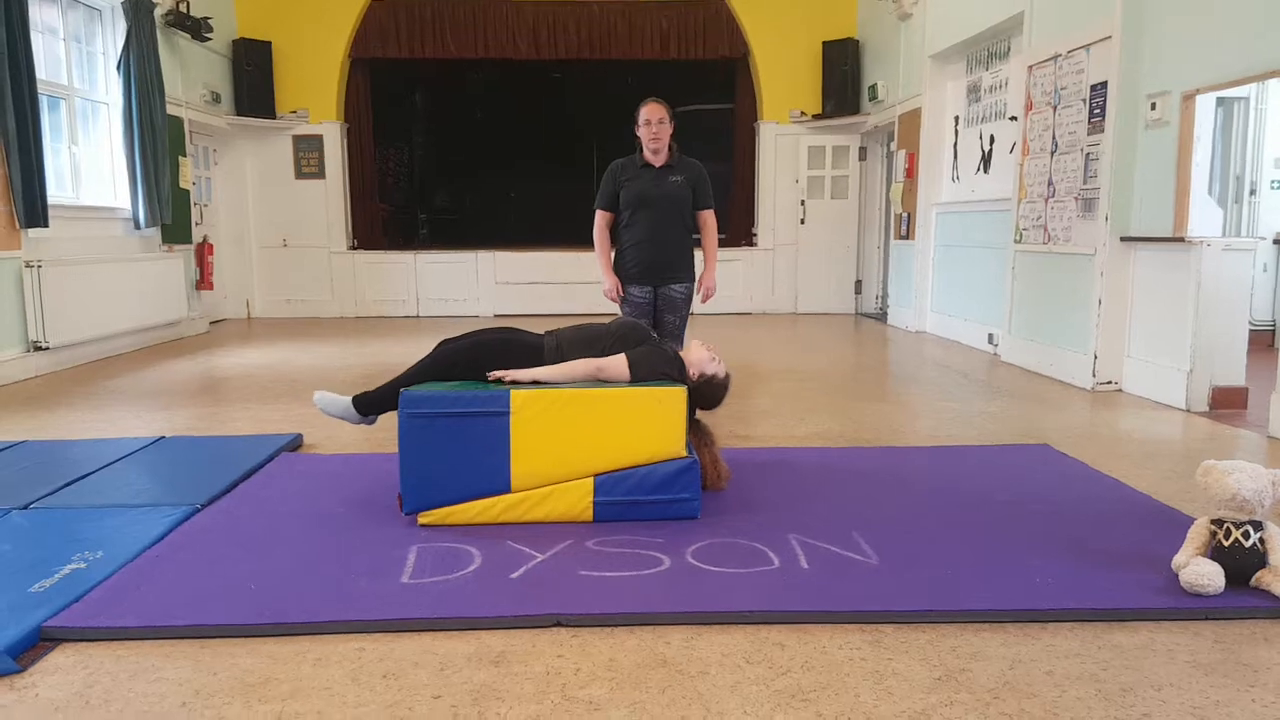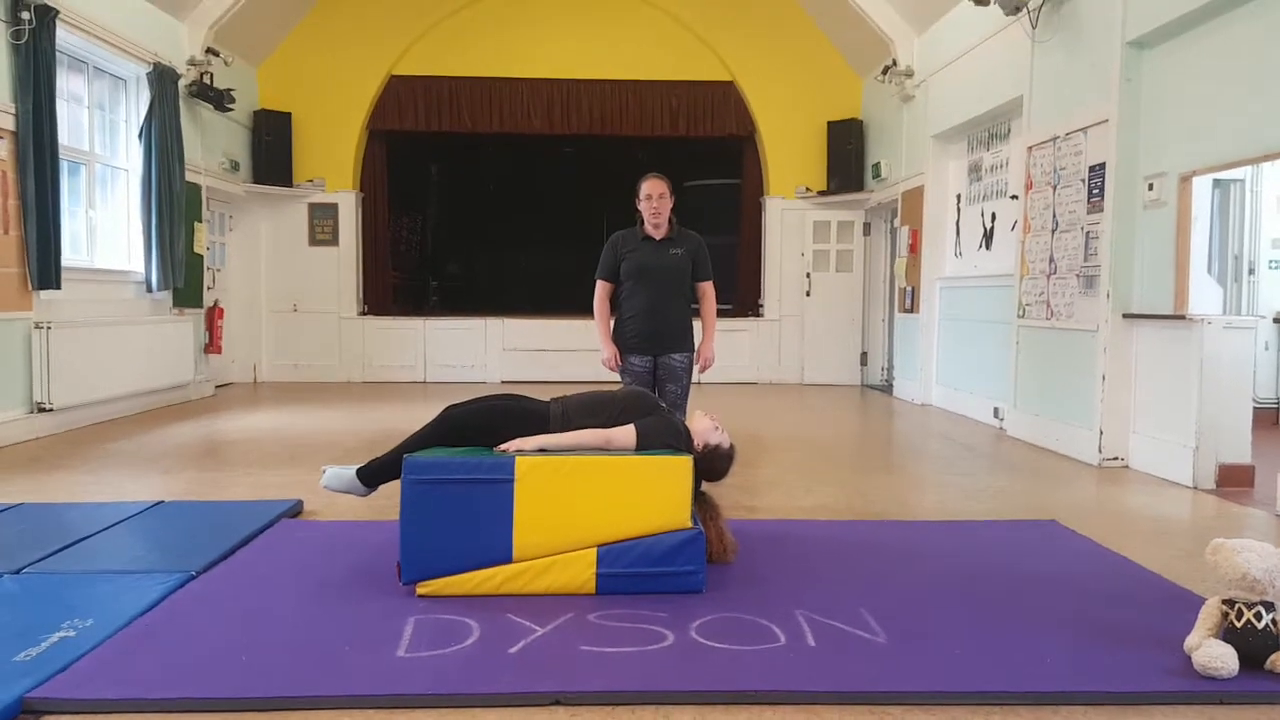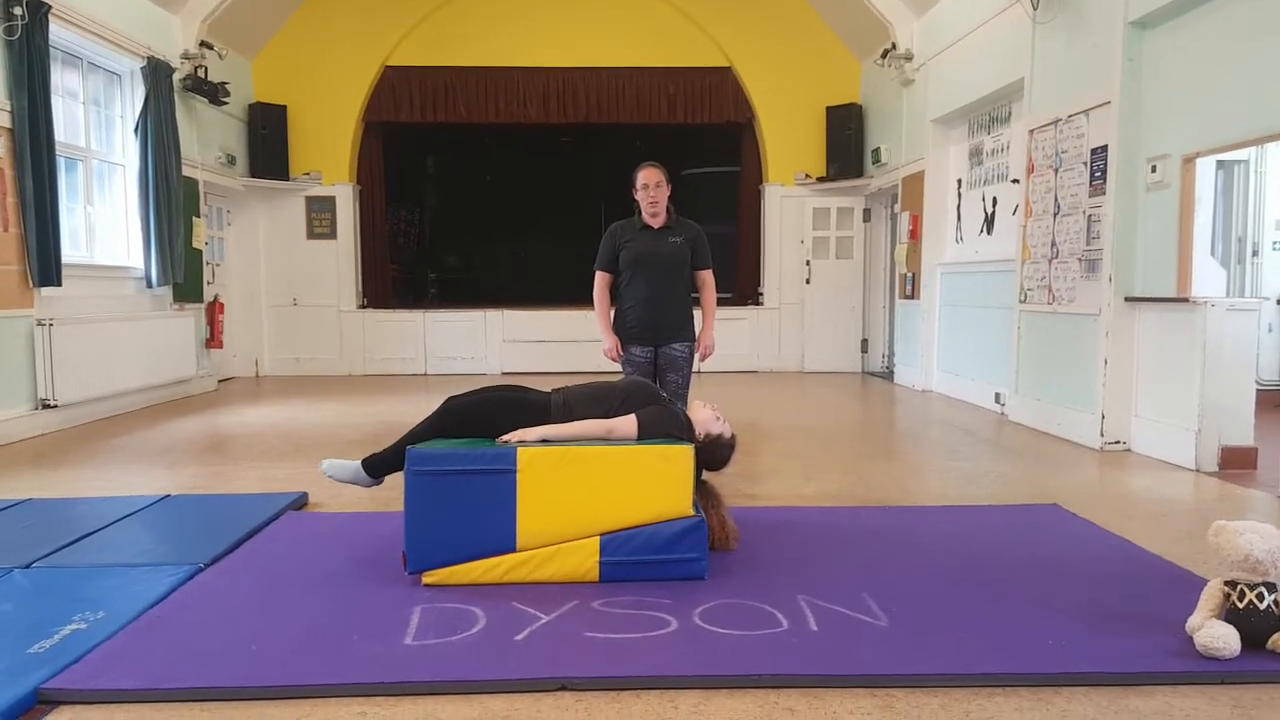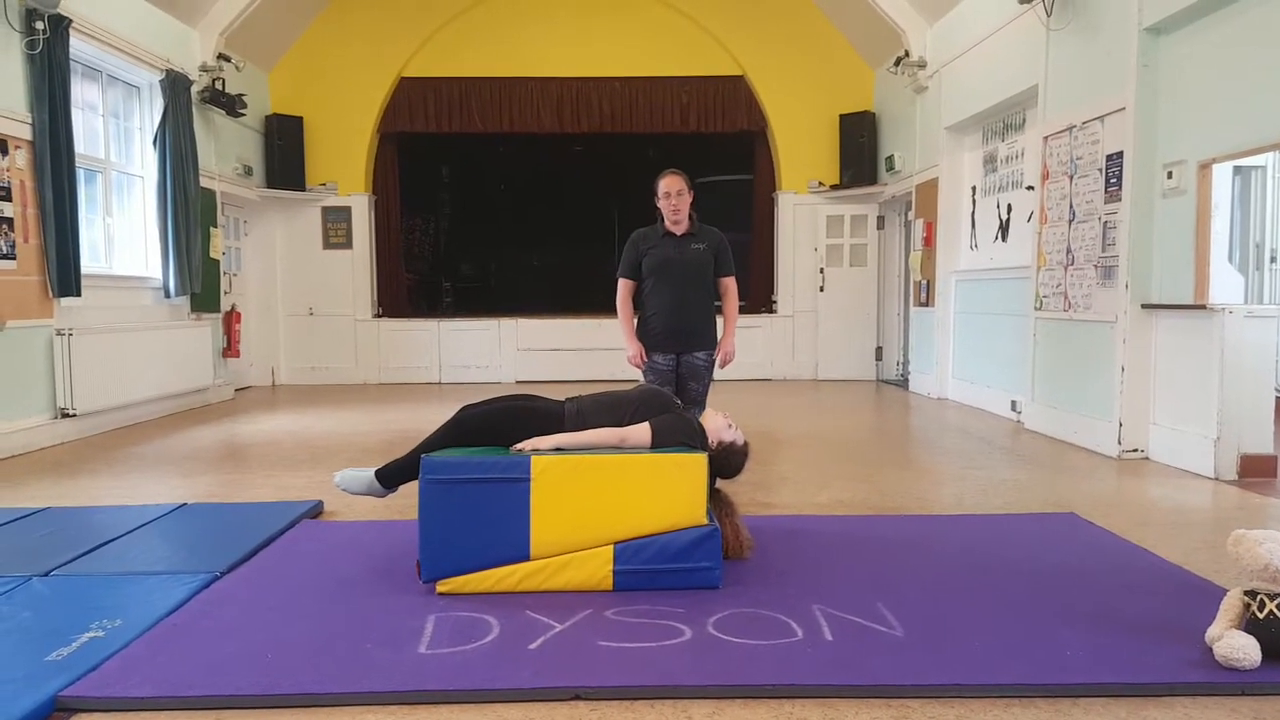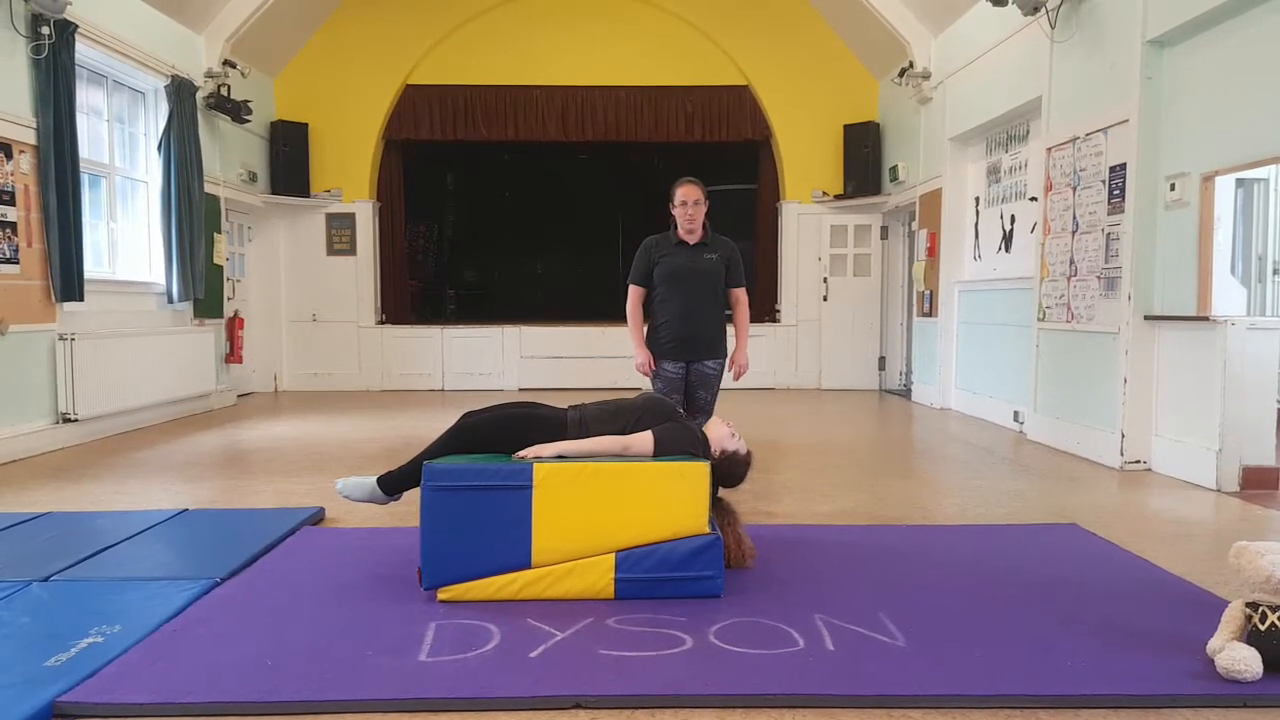
dt=1s
person 1, frame 1
left shoulder: (662, 365)
right shoulder: (663, 354)
left elbow: (598, 369)
left wrist: (530, 374)
left hip: (542, 361)
right hip: (544, 346)
left knee: (448, 361)
right knee: (449, 349)
left ankle: (364, 407)
right ankle: (370, 404)
person 1, frame 2
left shoulder: (670, 434)
right shoulder: (668, 421)
left elbow: (605, 439)
left wrist: (535, 442)
left hip: (547, 428)
right hip: (549, 412)
left knee: (452, 425)
right knee: (454, 415)
left ankle: (365, 478)
right ankle: (369, 473)
person 1, frame 3
left shoulder: (673, 424)
right shoulder: (669, 411)
left elbow: (607, 429)
left wrist: (539, 432)
left hip: (548, 418)
right hip: (549, 404)
left knee: (452, 417)
right knee: (455, 407)
left ankle: (372, 469)
right ankle: (377, 464)
person 1, frame 4
left shoulder: (688, 437)
right shoulder: (684, 427)
left elbow: (622, 438)
left wrist: (552, 441)
left hip: (565, 430)
right hip: (564, 415)
left knee: (469, 425)
right knee: (470, 417)
left ankle: (385, 480)
right ankle: (393, 478)
person 1, frame 5
left shoulder: (688, 441)
right shoulder: (687, 429)
left elbow: (624, 445)
left wrist: (554, 448)
left hip: (564, 433)
right hip: (566, 419)
left knee: (468, 433)
right knee: (470, 422)
left ankle: (387, 486)
right ankle: (391, 484)
person 2, frame 1
left shoulder: (692, 170)
right shoulder: (618, 171)
left elbow: (707, 222)
right elbow: (601, 224)
left wrist: (709, 270)
right wrist: (607, 272)
left hip: (677, 278)
right hip: (633, 278)
left knee: (671, 348)
person 2, frame 2
left shoulder: (692, 243)
right shoulder: (619, 243)
left elbow: (706, 294)
right elbow: (602, 294)
left wrist: (708, 341)
right wrist: (605, 342)
left hip: (677, 348)
right hip: (632, 348)
person 2, frame 3
left shoulder: (690, 232)
right shoulder: (618, 233)
left elbow: (706, 282)
right elbow: (601, 285)
left wrist: (708, 329)
right wrist: (607, 333)
left hip: (678, 338)
right hip: (633, 338)
left knee: (676, 407)
person 2, frame 4
left shoulder: (713, 239)
right shoulder: (641, 240)
left elbow: (728, 289)
right elbow: (624, 293)
left wrist: (728, 336)
right wrist: (630, 339)
left hip: (700, 345)
right hip: (655, 345)
left knee: (693, 414)
person 2, frame 5
left shoulder: (725, 249)
right shoulder: (652, 247)
left elbow: (739, 300)
right elbow: (634, 300)
left wrist: (741, 347)
right wrist: (639, 347)
left hip: (710, 354)
right hip: (665, 353)
left knee: (701, 422)
